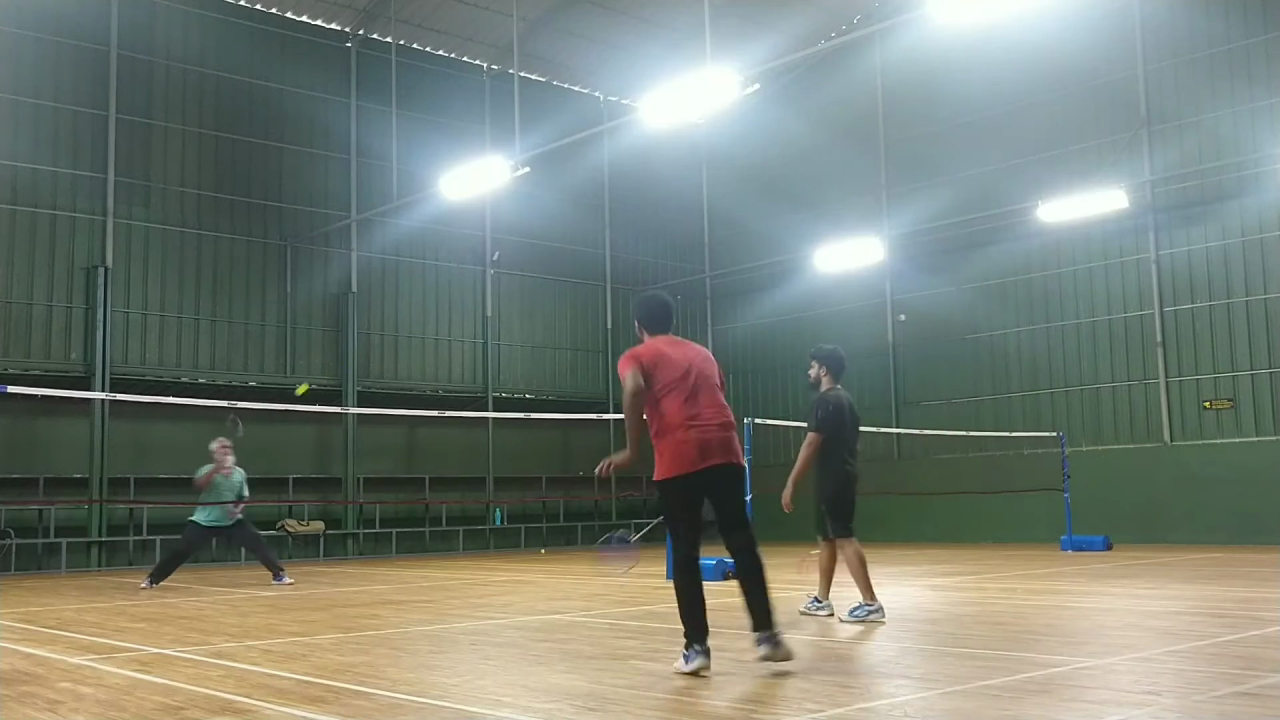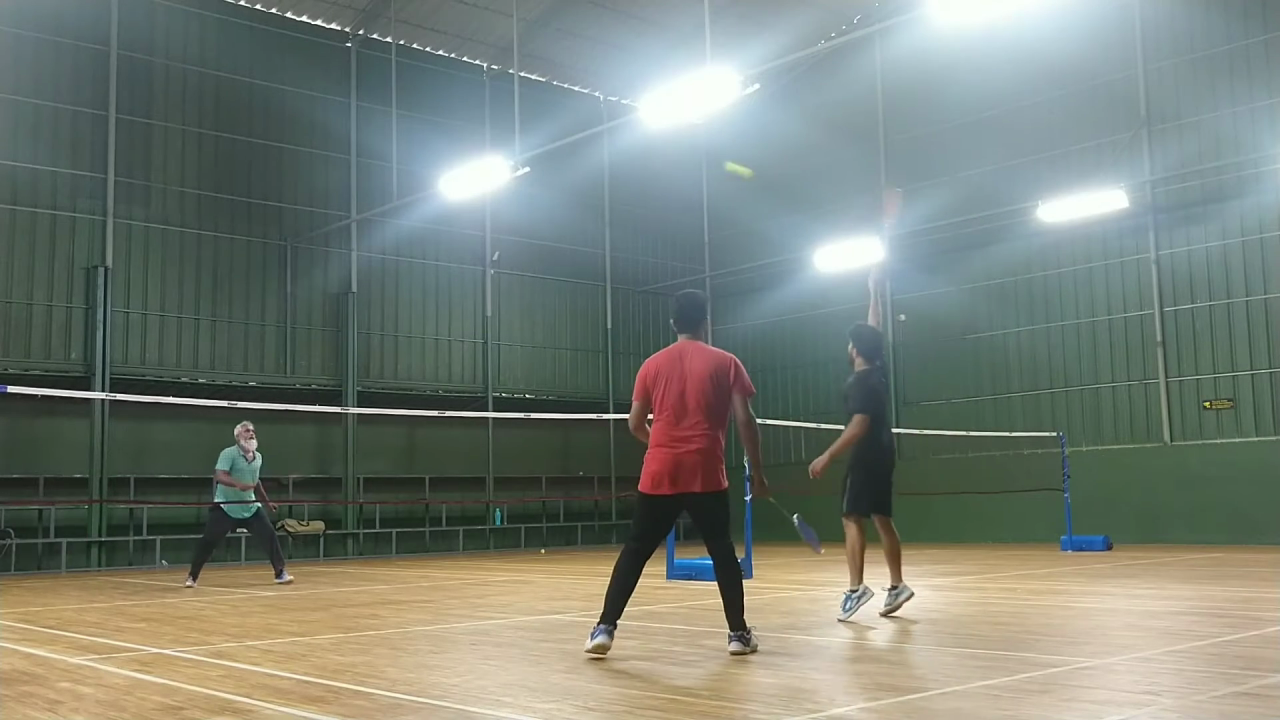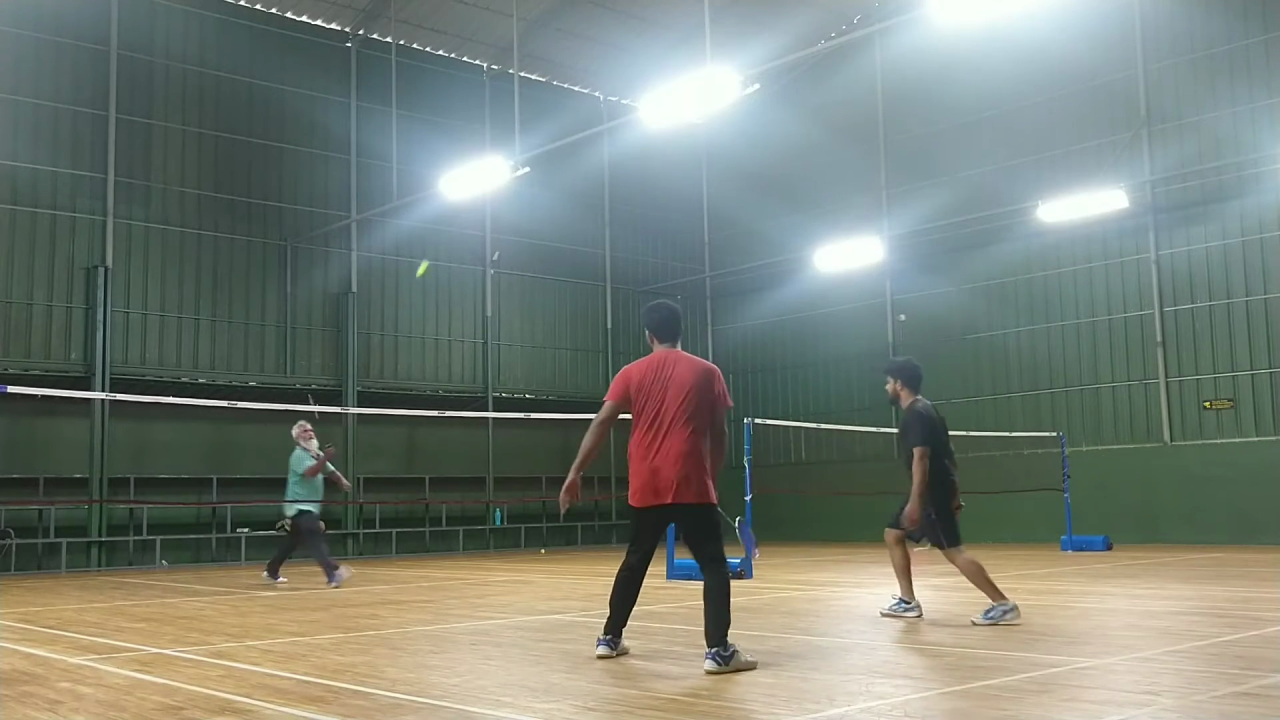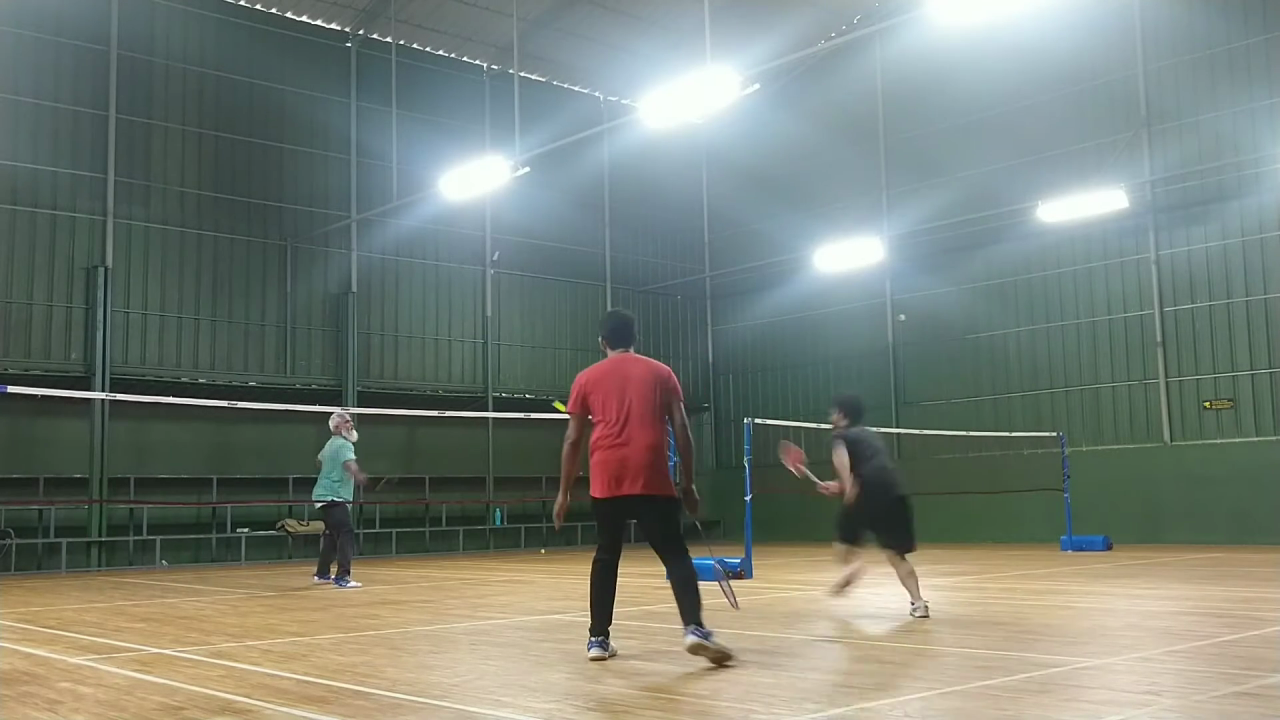
dt=0.7s
person 1, frame 1
left shoulder: (636, 357)
right shoulder: (701, 355)
left elbow: (633, 391)
left wrist: (631, 448)
left hip: (678, 460)
right hip: (724, 453)
left knee: (685, 552)
right knee: (742, 545)
left ankle: (696, 649)
right ankle: (765, 635)
person 1, frame 2
left shoulder: (652, 365)
right shoulder: (726, 363)
left elbow: (635, 424)
right elbow: (744, 420)
right wrist: (757, 471)
left hip: (658, 475)
right hip: (706, 475)
left knee: (635, 551)
right knee: (723, 553)
left ankle: (604, 628)
right ankle: (739, 634)
person 1, frame 3
left shoulder: (631, 373)
right shoulder: (706, 372)
left elbow: (603, 422)
right elbow: (717, 435)
left wrist: (576, 472)
right wrist: (711, 478)
left hip: (645, 487)
right hip: (691, 487)
left knee: (635, 562)
right knee: (714, 564)
left ankle: (609, 638)
right ankle: (717, 650)
person 1, frame 4
left shoulder: (587, 379)
right shoulder: (661, 373)
left elbow: (573, 440)
right elbow: (681, 429)
left wrist: (564, 492)
right wrist: (688, 482)
left hip: (607, 479)
right hip: (652, 480)
left knee: (606, 557)
right knee: (676, 556)
left ankle: (598, 639)
right ankle: (695, 629)
person 2, frame 1
left shoulder: (824, 400)
right shoulder: (845, 400)
left elbow: (811, 445)
left wrist: (791, 483)
left hip: (832, 483)
right hip: (845, 479)
left knee: (844, 539)
right knee: (828, 539)
left ankle: (871, 603)
right ankle: (821, 600)
person 2, frame 2
left shoulder: (860, 383)
right shoulder: (878, 371)
left elbow: (859, 426)
right elbow: (874, 329)
left wrist: (826, 457)
right wrist: (874, 292)
left hip: (865, 461)
right hip: (883, 457)
left knee: (852, 520)
right knee: (883, 521)
left ankle: (856, 589)
right ankle: (897, 585)
person 2, frame 3
left shoulder: (915, 414)
right shoulder: (921, 410)
left elbow: (921, 458)
right elbow: (942, 455)
left wrist: (914, 501)
right wrist: (953, 496)
left hip: (932, 493)
right hip: (930, 492)
left knee: (952, 552)
right knee: (893, 535)
left ankle: (1003, 605)
right ankle: (907, 601)
person 2, frame 4
left shoulder: (841, 436)
right shoulder: (871, 436)
left elbow: (840, 455)
left wrist: (847, 483)
right wrist: (839, 486)
left hip: (867, 493)
right hip: (894, 494)
left knee: (845, 542)
right knee: (896, 554)
left ankle: (853, 565)
right ankle: (918, 602)
